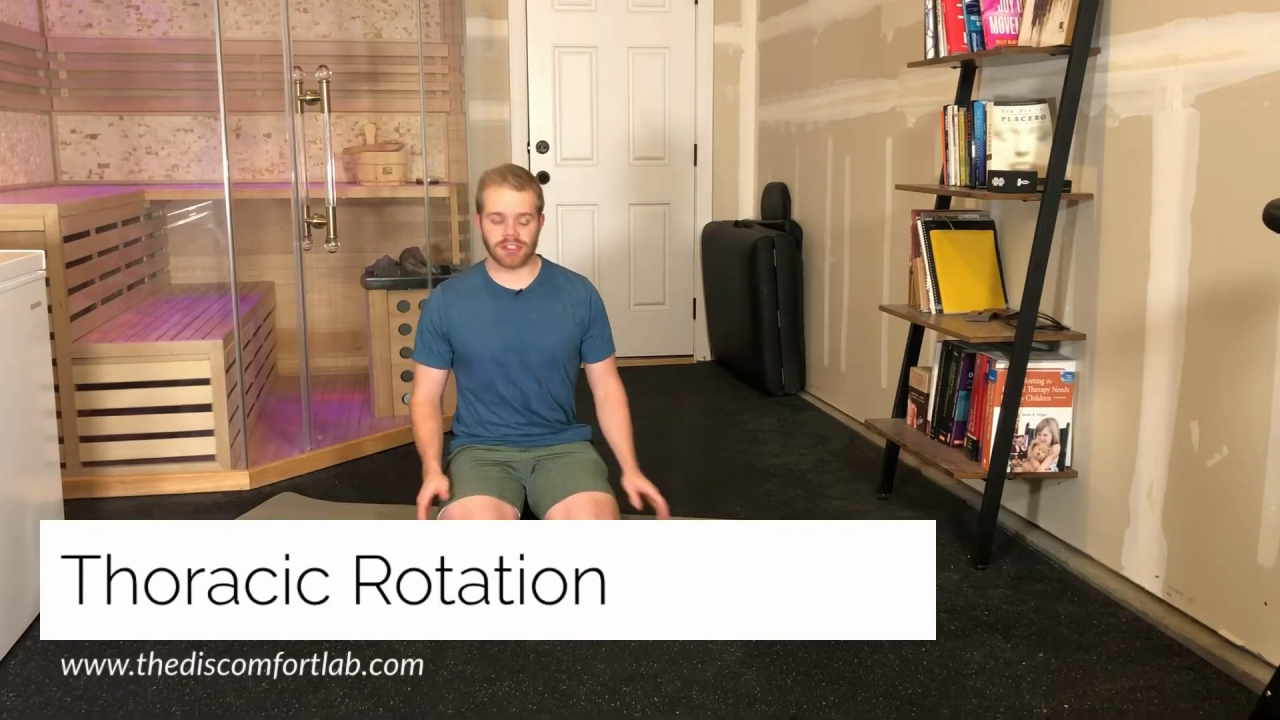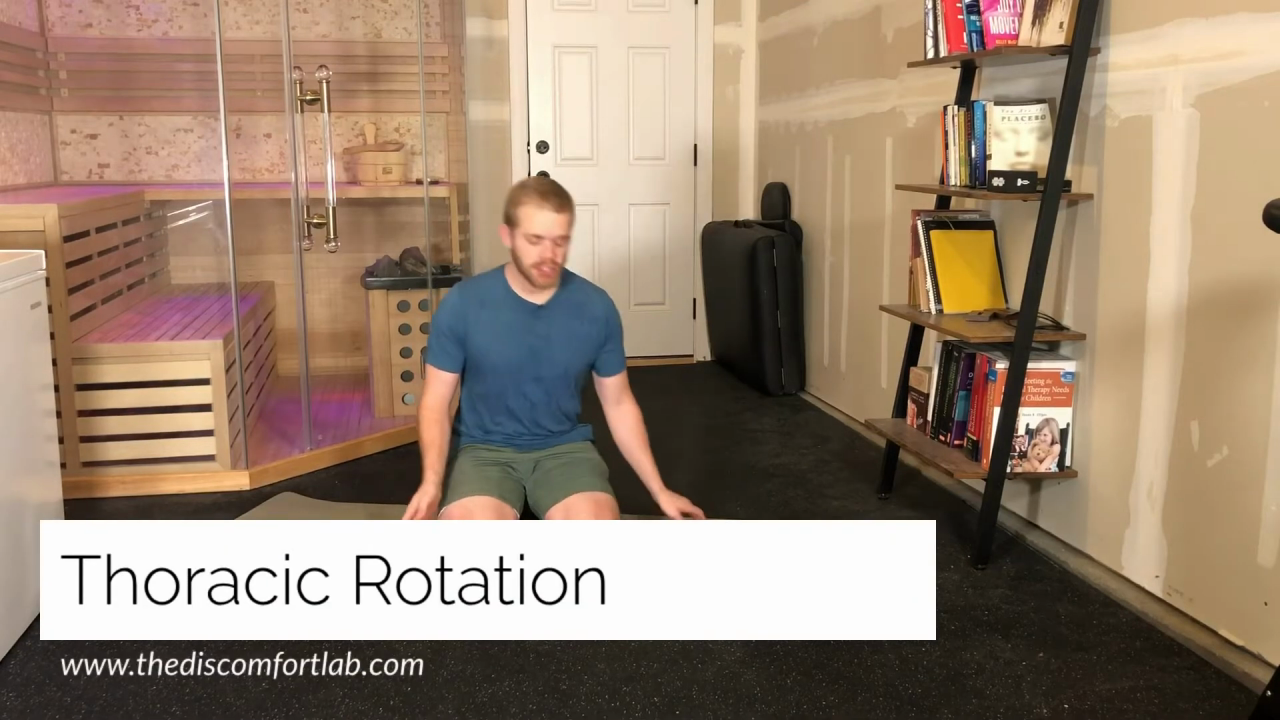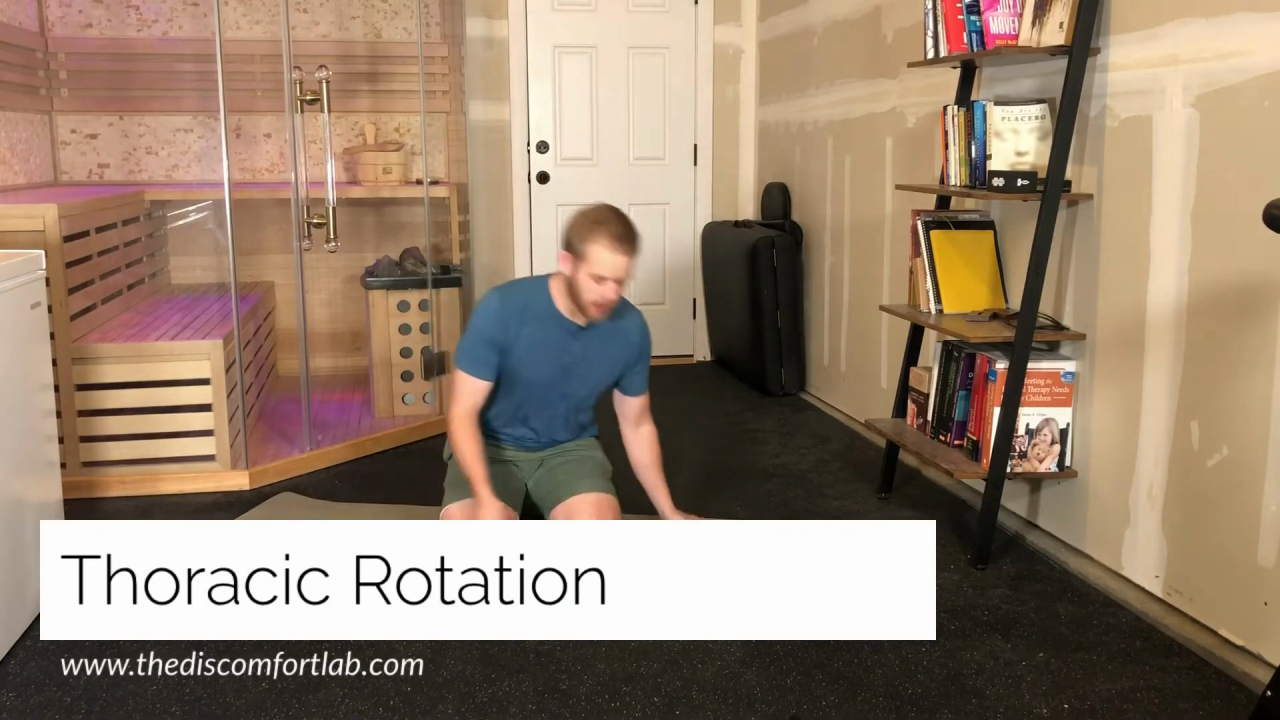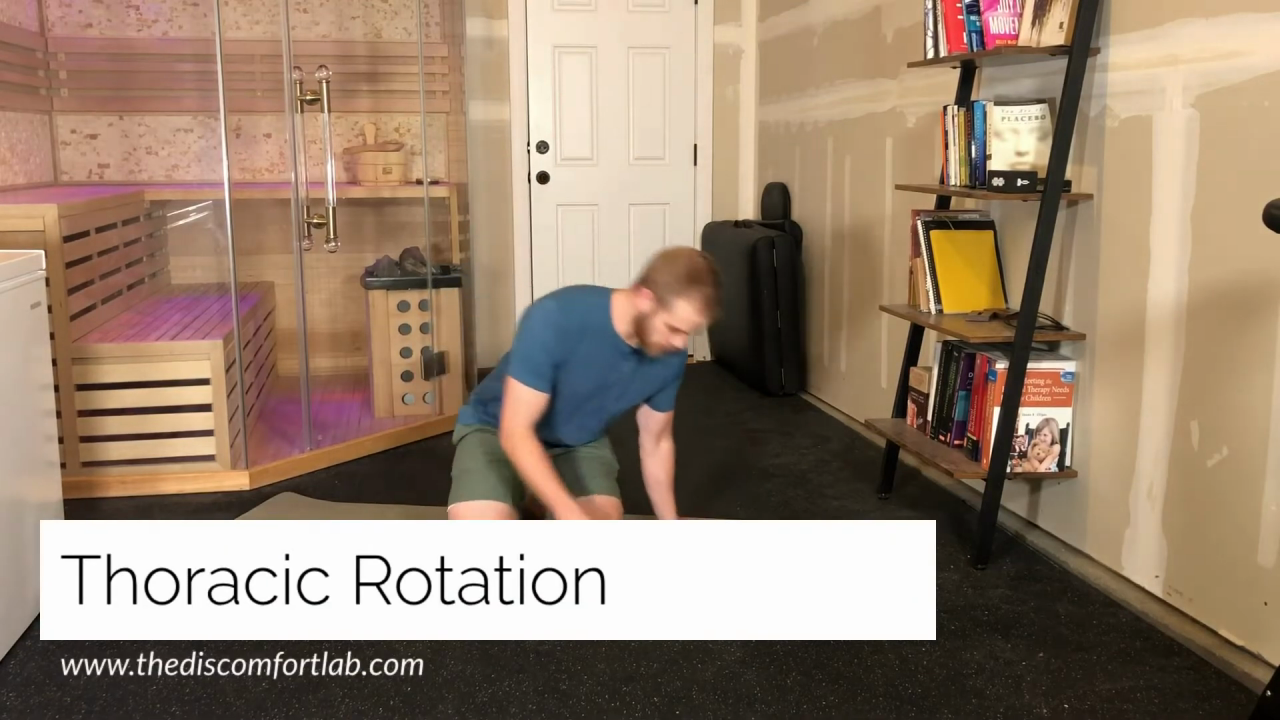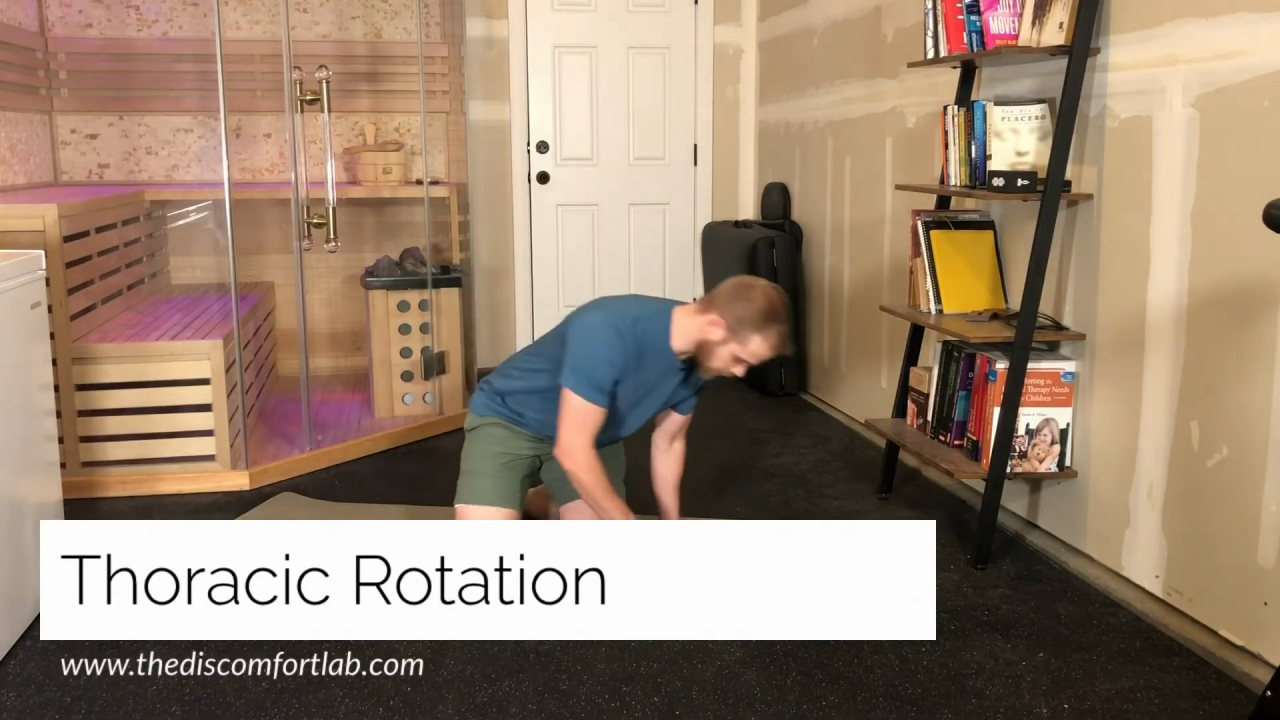
dt=0.2s
person 1, frame 1
left shoulder: (579, 295)
right shoulder: (446, 301)
left elbow: (607, 388)
right elbow: (426, 396)
left wrist: (630, 469)
right wrist: (432, 469)
left hip: (562, 445)
right hip: (484, 449)
person 1, frame 2
left shoulder: (596, 307)
right shoulder: (462, 304)
left elbow: (619, 403)
right elbow: (436, 402)
left wrist: (659, 490)
right wrist: (431, 480)
left hip: (564, 448)
right hip: (484, 448)
person 1, frame 3
left shoulder: (631, 329)
right shoulder: (501, 309)
left elbow: (637, 425)
right elbow: (463, 413)
left wrist: (668, 512)
right wrist: (485, 499)
left hip: (569, 447)
right hip: (491, 446)
person 1, frame 4
left shoulder: (670, 355)
right shoulder: (557, 319)
left elbow: (657, 441)
right elbow: (515, 432)
right wrist: (573, 517)
left hip: (579, 444)
right hip: (495, 430)
person 1, frame 5
left shoulder: (702, 360)
right shoulder: (610, 331)
left elbow: (668, 440)
right elbow: (572, 450)
right hip: (505, 420)
left ankle: (551, 499)
right ankle: (523, 499)
